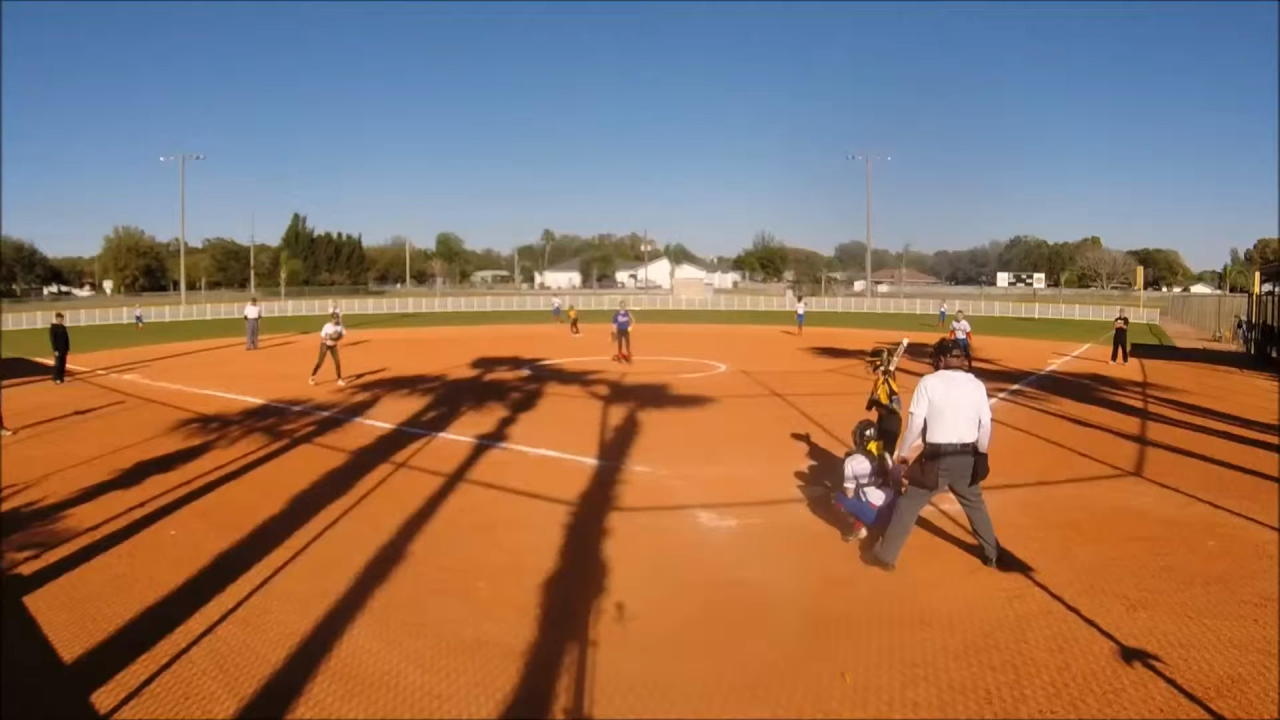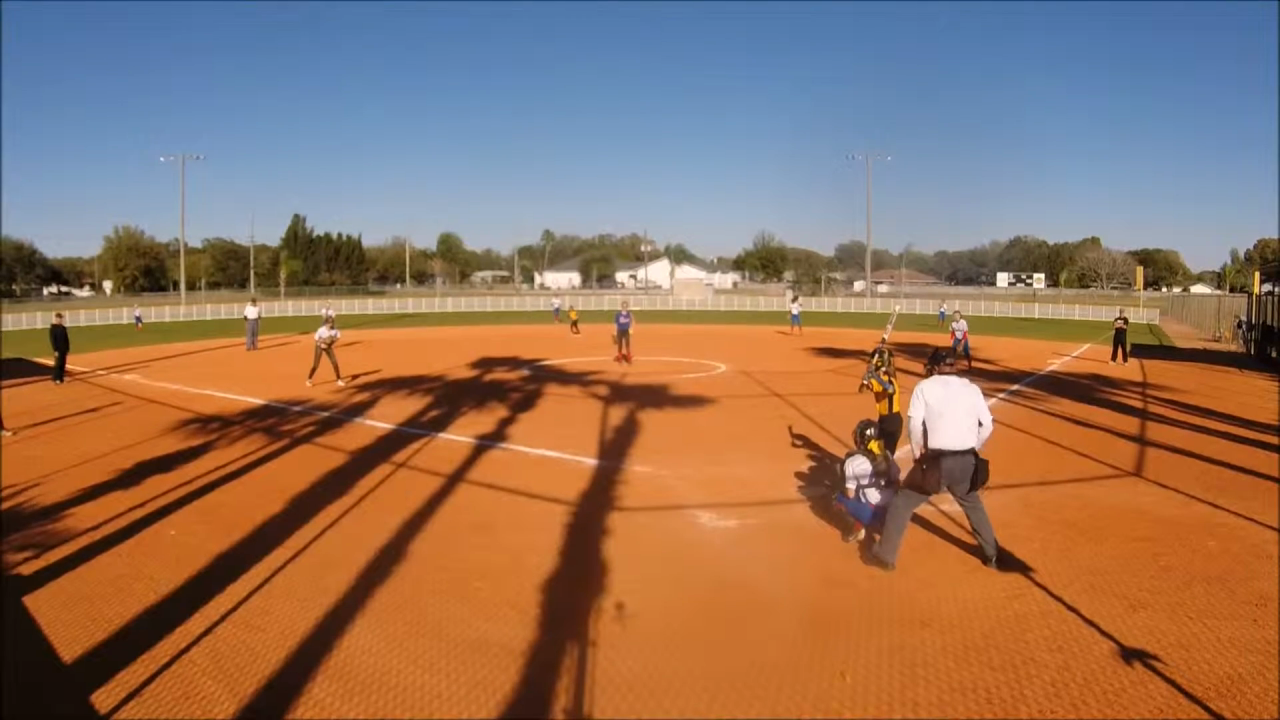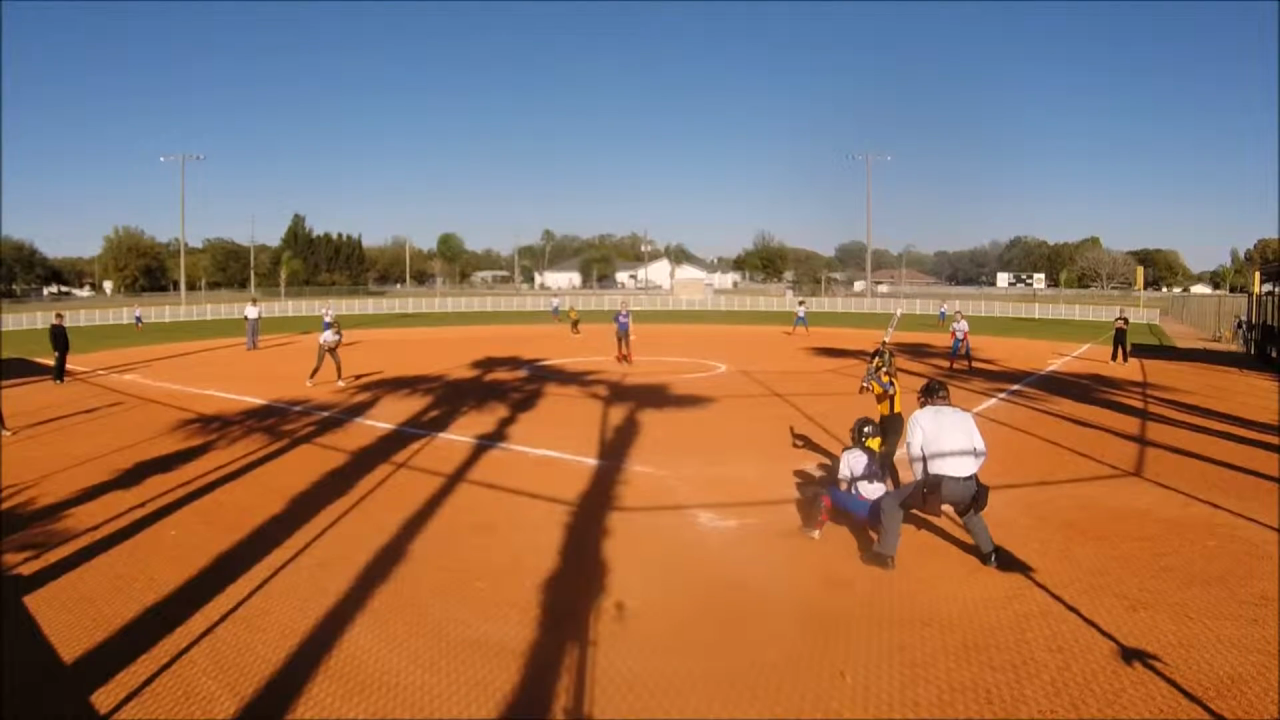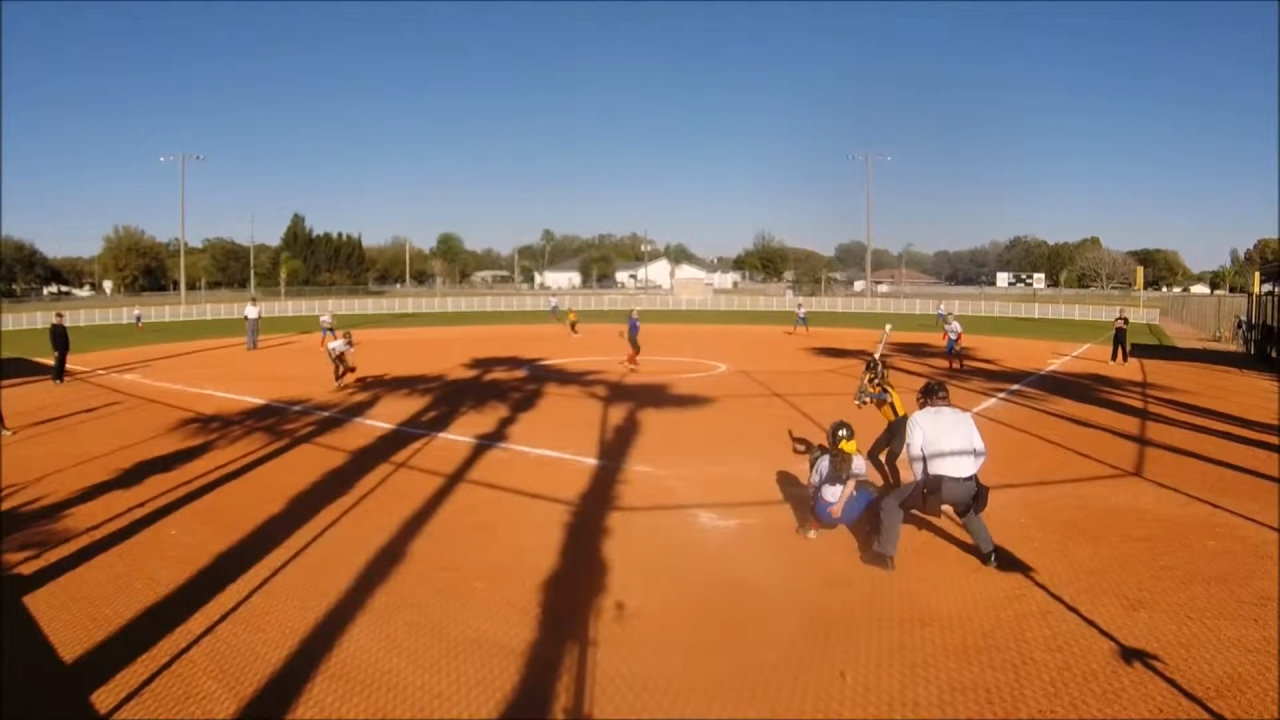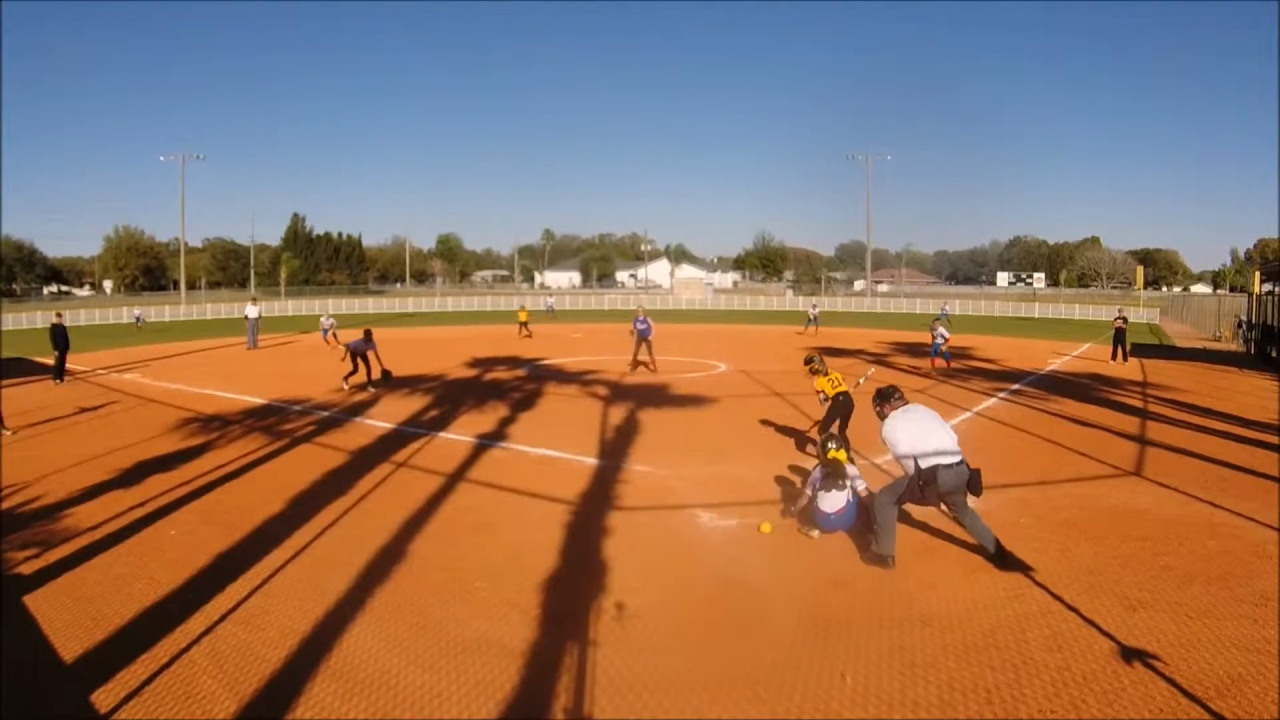
dt=1s
person 1, frame 1
left shoulder: (929, 382)
right shoulder: (977, 385)
left elbow: (915, 422)
right elbow: (986, 424)
left wrist: (903, 452)
right wrist: (979, 455)
left hip: (937, 456)
right hip: (966, 456)
left knee: (908, 505)
right knee: (975, 504)
left ankle: (885, 555)
right ankle: (993, 554)
person 1, frame 2
left shoulder: (925, 386)
right shoulder: (972, 389)
left elbow: (915, 424)
right elbow: (987, 425)
left wrist: (917, 452)
left hip: (938, 460)
right hip: (966, 461)
left knee: (901, 503)
right knee: (973, 504)
left ankle: (884, 556)
right ankle: (992, 554)
person 1, frame 3
left shoulder: (920, 416)
right shoulder: (965, 416)
left elbow: (914, 452)
right elbow: (981, 451)
left wrist: (922, 481)
left hip: (939, 484)
right hip: (968, 486)
left knee: (890, 501)
right knee: (968, 509)
left ankle: (884, 555)
right ankle: (989, 554)
person 1, frame 4
left shoulder: (919, 417)
right shoulder: (964, 417)
left elbow: (914, 453)
right elbow: (981, 451)
left wrist: (923, 481)
left hip: (938, 484)
right hip: (968, 486)
left knee: (890, 503)
right knee: (967, 510)
left ankle: (884, 555)
right ankle: (989, 554)
person 1, frame 5
left shoulder: (889, 426)
right shoulder: (924, 410)
left elbow: (906, 458)
right elbow: (953, 439)
left wrist: (920, 480)
left hip: (933, 474)
right hip: (960, 470)
left knee: (883, 500)
right knee: (960, 508)
left ankle: (883, 554)
right ankle: (995, 550)
